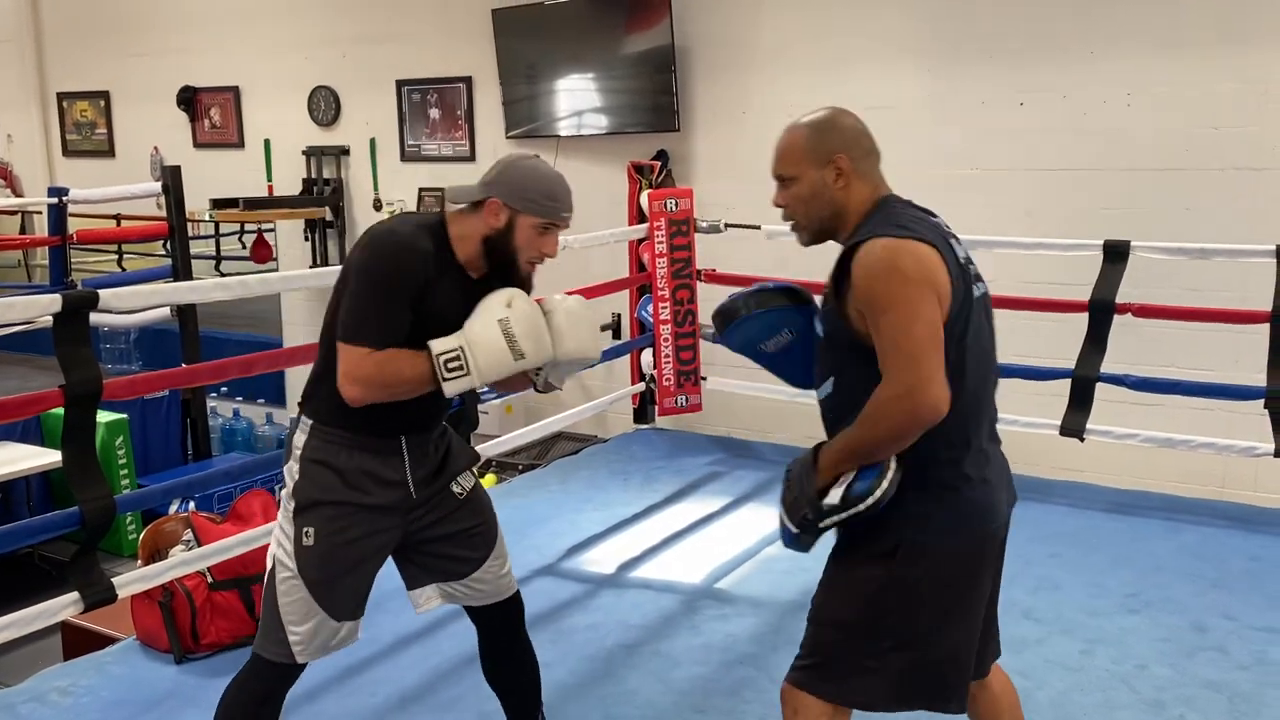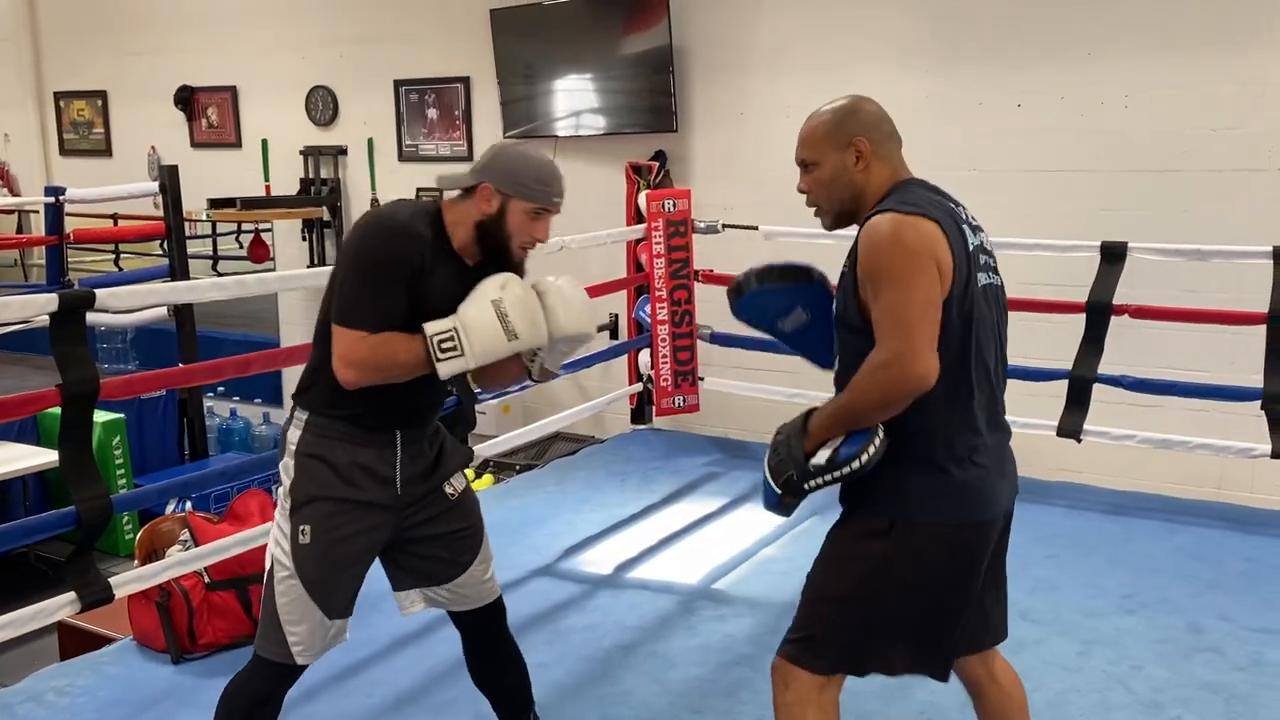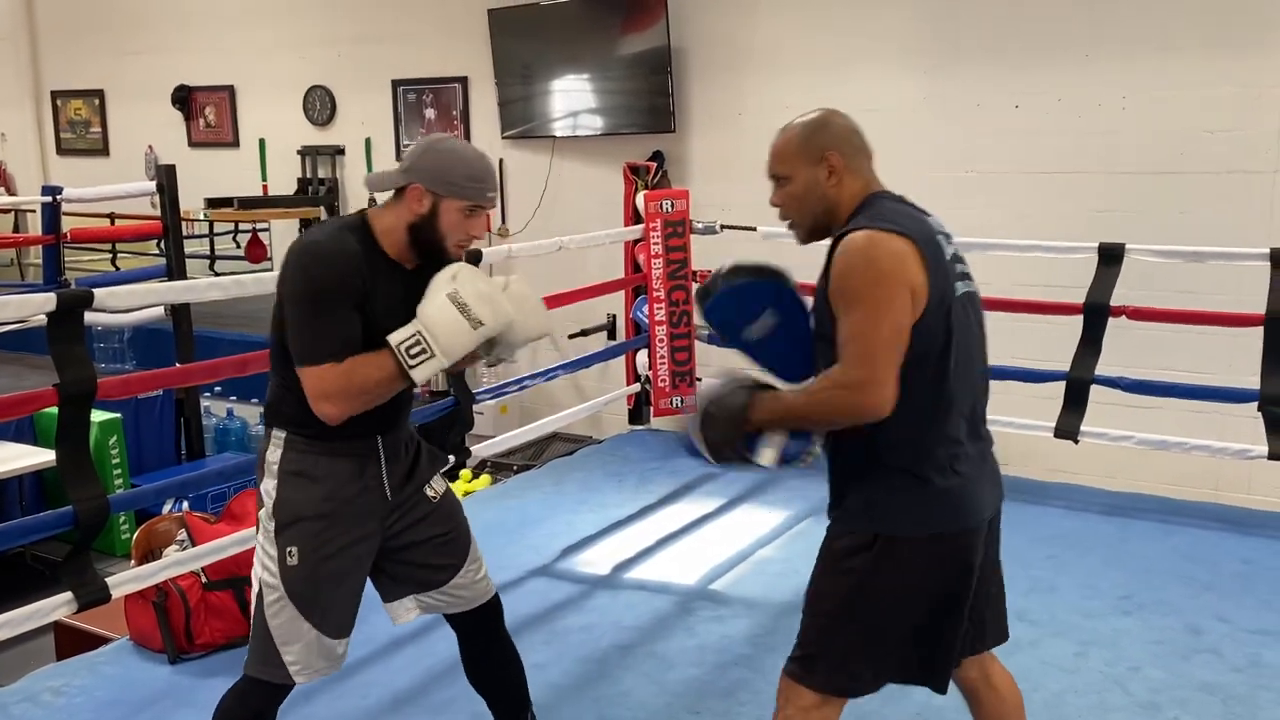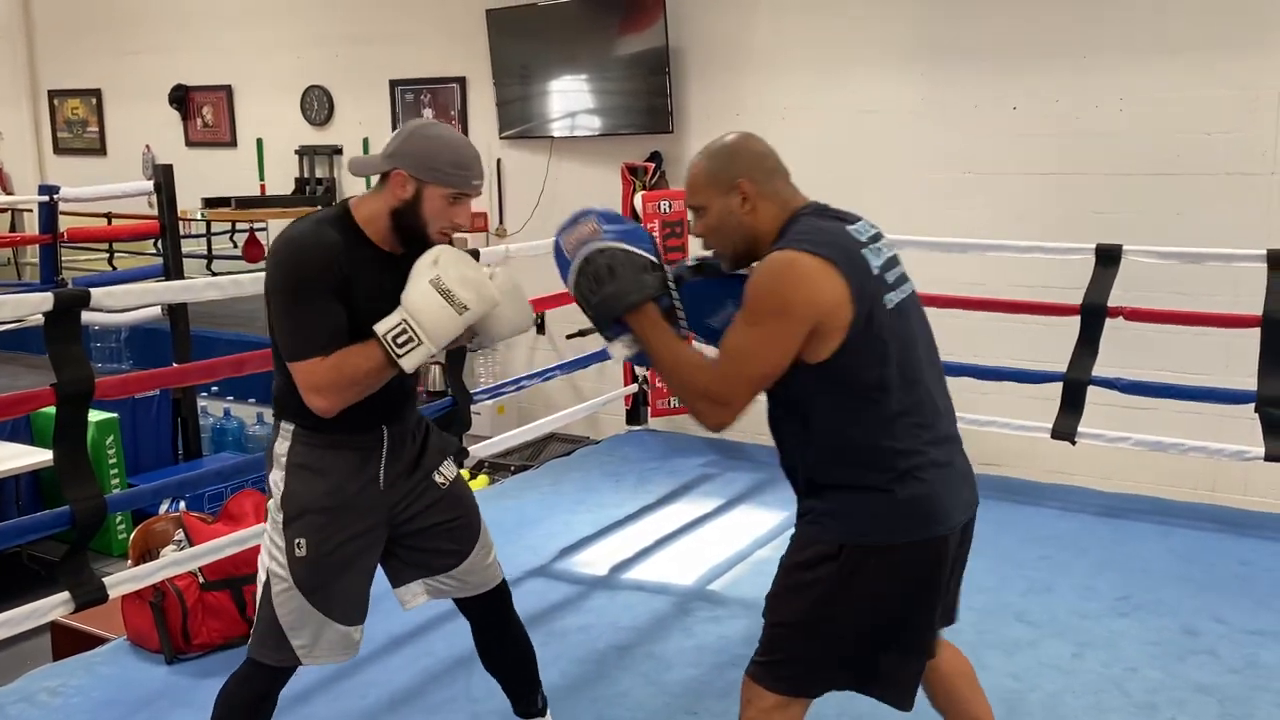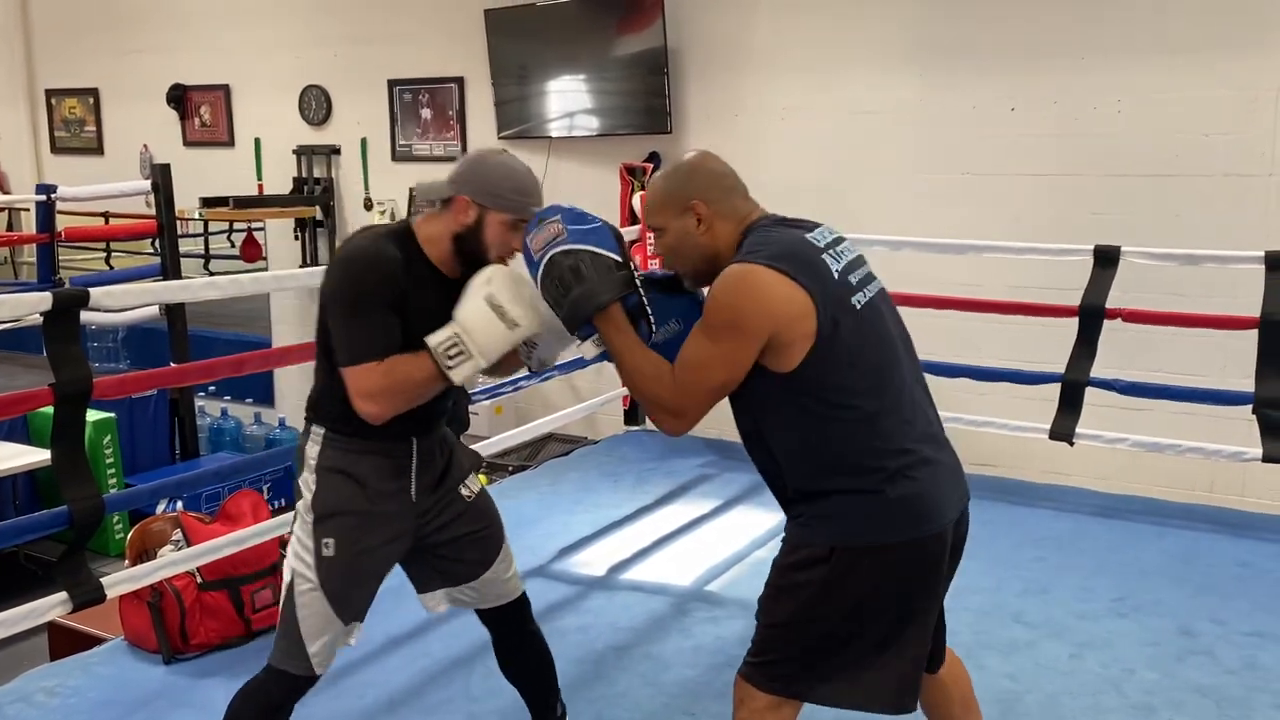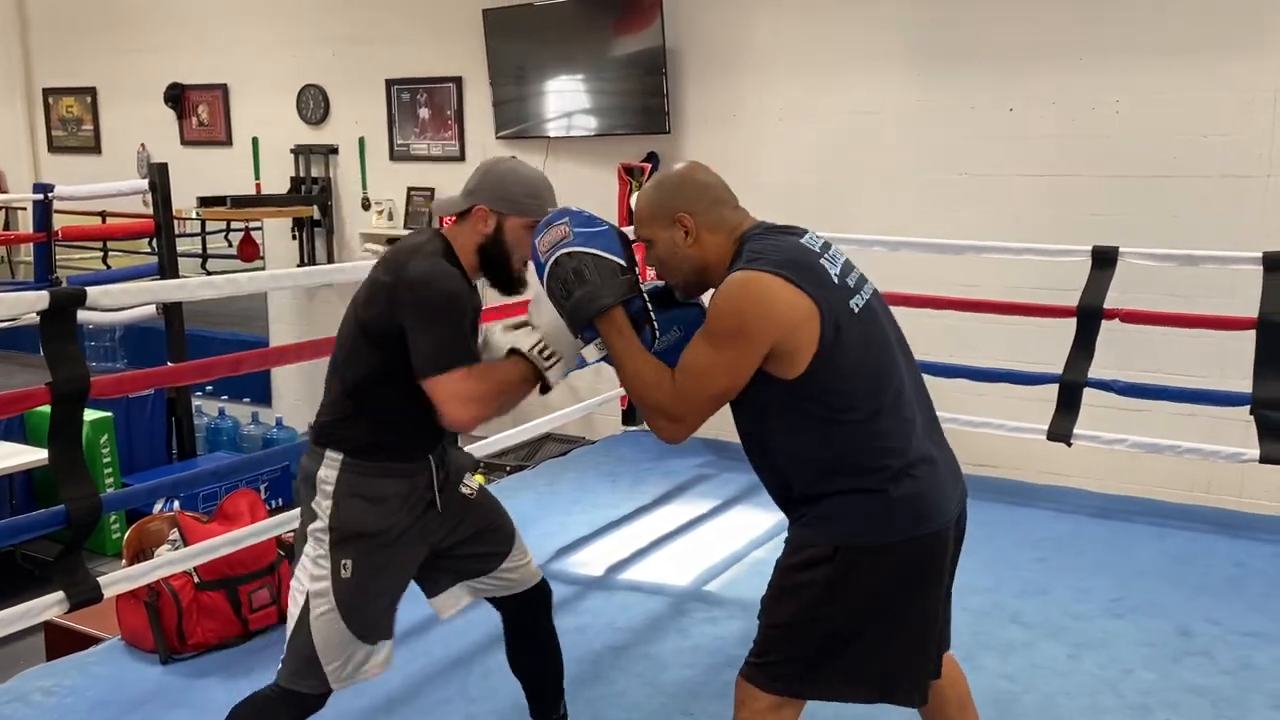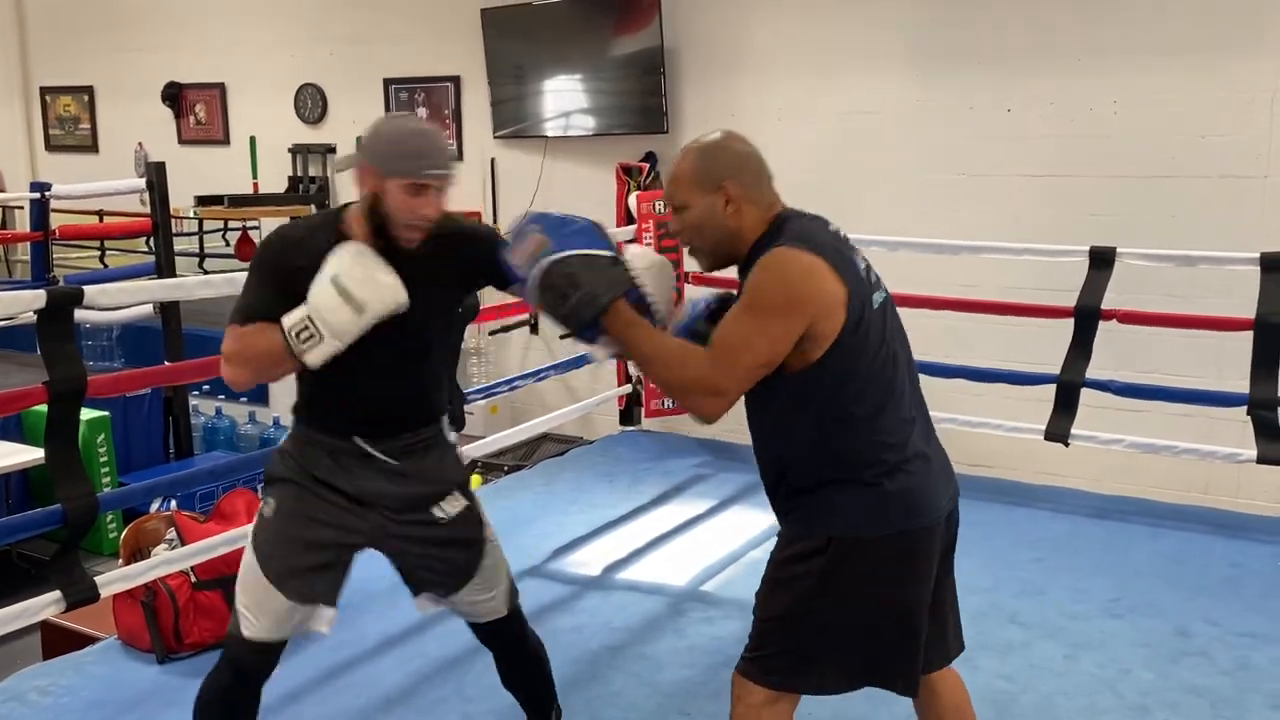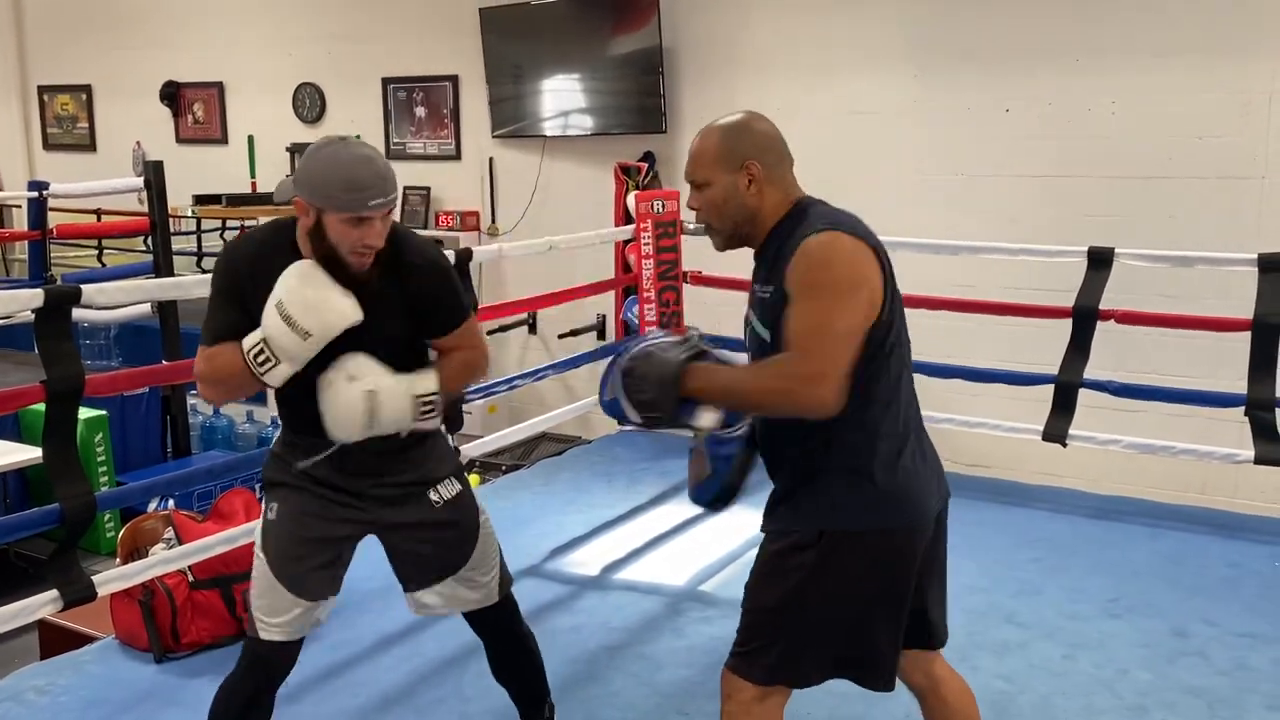
dt=0.2s
person 1, frame 1
left shoulder: (886, 254)
right shoulder: (916, 231)
left elbow: (919, 396)
left wrist: (826, 464)
left hip: (919, 518)
right hip: (969, 501)
right knee: (968, 661)
person 1, frame 2
left shoulder: (894, 231)
right shoulder: (943, 217)
left elbow: (908, 367)
left wrist: (813, 429)
right wrist: (827, 332)
left hip: (914, 501)
right hip: (976, 484)
right knee: (974, 649)
person 1, frame 3
left shoulder: (870, 248)
right shoulder: (914, 231)
left elbow: (865, 391)
left wrist: (756, 410)
left hip: (898, 512)
right hip: (962, 492)
right knee: (969, 656)
person 1, frame 4
left shoulder: (793, 269)
right shoulder: (850, 234)
left elbow: (715, 405)
left wrist: (637, 307)
left hip: (871, 517)
right hip: (939, 496)
right knee: (919, 643)
person 1, frame 5
left shoulder: (750, 282)
right shoulder: (813, 242)
left elbow: (674, 409)
left wrist: (605, 309)
right wrist: (680, 323)
left hip: (864, 521)
right hip: (934, 494)
right knee: (921, 645)
person 1, frame 6
left shoulder: (752, 290)
right shoulder: (796, 248)
left elbow: (673, 415)
left wrist: (605, 311)
right wrist: (667, 330)
left hip: (866, 521)
right hip: (930, 495)
right knee: (923, 653)
person 1, frame 7
left shoulder: (792, 268)
right shoulder: (805, 240)
left elbow: (709, 390)
right elbow: (760, 355)
left wrist: (611, 310)
right wrist: (718, 327)
left hip: (858, 517)
right hip: (917, 494)
right knee: (923, 660)
person 1, frame 8
left shoulder: (827, 250)
right shoulder: (785, 245)
left elbow: (811, 388)
left wrist: (691, 379)
right wrist: (718, 376)
left hip: (847, 513)
right hip: (906, 497)
right knee: (917, 656)
person 2, frame 1
left shoulder: (495, 270)
right shoulder: (396, 250)
left elbow: (498, 376)
right elbow: (357, 381)
left wrist: (549, 362)
right wrist: (468, 352)
left hip: (428, 455)
right hip: (341, 465)
left knee: (502, 611)
right knee: (279, 659)
person 2, frame 2
left shoulder: (492, 261)
right shoulder: (392, 234)
left elbow: (490, 375)
right elbow: (352, 365)
left wrist: (546, 348)
right wrist: (463, 337)
left hip: (420, 451)
right hip: (335, 458)
left knee: (485, 615)
right knee: (281, 657)
person 2, frame 3
left shoulder: (432, 258)
right shoulder: (326, 256)
left elbow: (447, 356)
right elbow: (331, 399)
left wrist: (497, 336)
right wrist: (428, 338)
left hip: (397, 458)
right hip: (312, 473)
left knee: (481, 615)
right knee: (274, 670)
person 2, frame 4
left shoulder: (421, 243)
right shoulder: (309, 250)
right elbow: (323, 392)
left wrist: (478, 319)
right wrist: (417, 325)
left hip: (408, 448)
right hip: (323, 466)
left knee: (490, 599)
right knee: (275, 657)
person 2, frame 5
left shoulder: (469, 266)
right shoulder: (369, 264)
left elbow: (493, 362)
right elbow: (374, 398)
left wrist: (535, 338)
right wrist: (466, 338)
left hip: (433, 460)
right hip: (351, 473)
left knee: (510, 609)
right knee: (296, 666)
person 2, frame 6
left shoulder: (448, 266)
right shoulder: (428, 279)
right elbow: (463, 407)
left wrist: (527, 343)
right wrist: (544, 352)
left hip: (430, 470)
right hip: (359, 488)
left knee: (530, 599)
person 2, frame 7
left shoulder: (454, 243)
right shoulder: (295, 247)
right elbow: (238, 369)
right wrist: (322, 318)
left hip: (419, 466)
right hip: (320, 470)
left knee: (499, 619)
right knee: (248, 654)
person 2, frame 8
left shoulder: (418, 261)
right shoulder: (250, 261)
left elbow: (469, 356)
right elbow: (212, 385)
left wrist: (411, 396)
right wrist: (281, 339)
left hip: (411, 461)
right hip: (310, 473)
left knee: (496, 613)
right knee: (266, 657)
